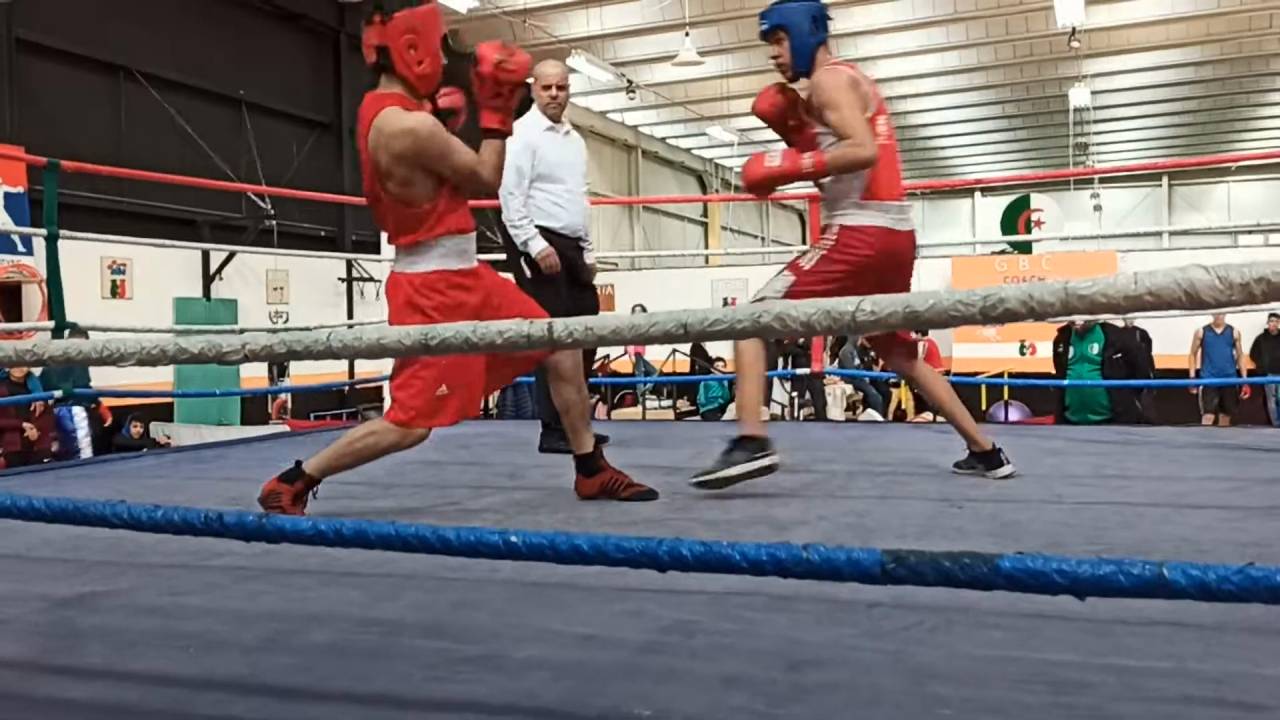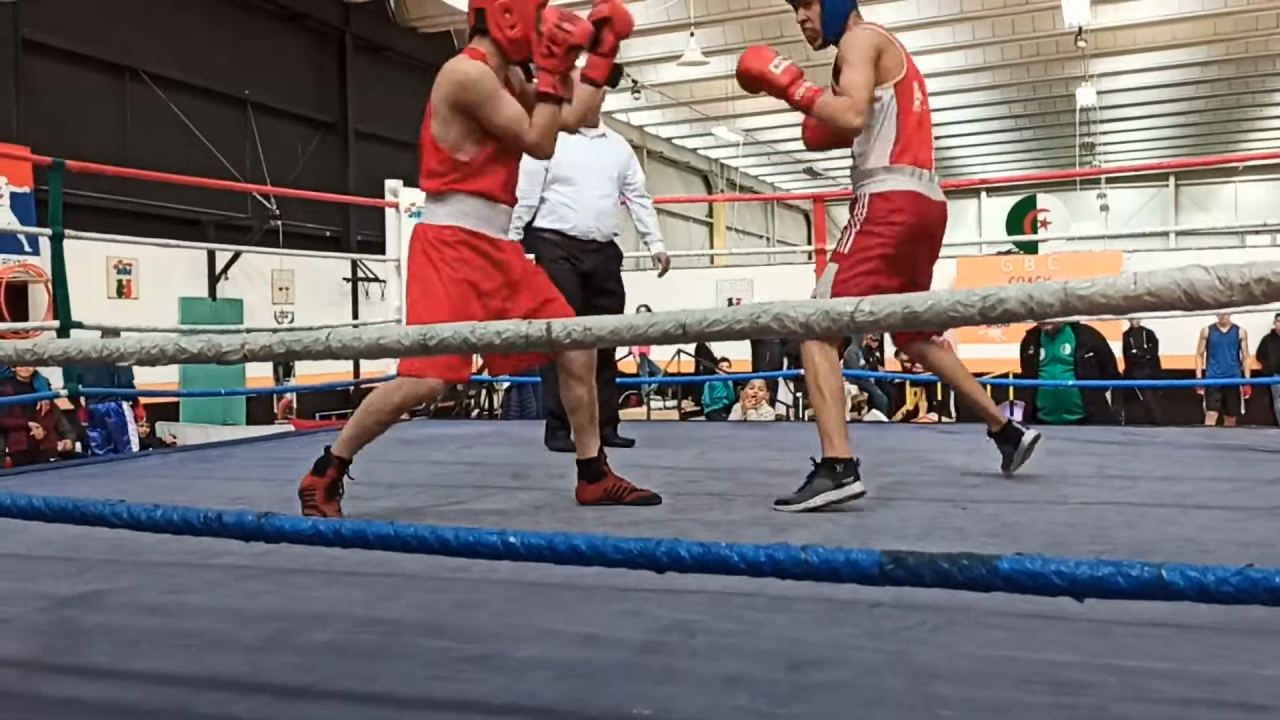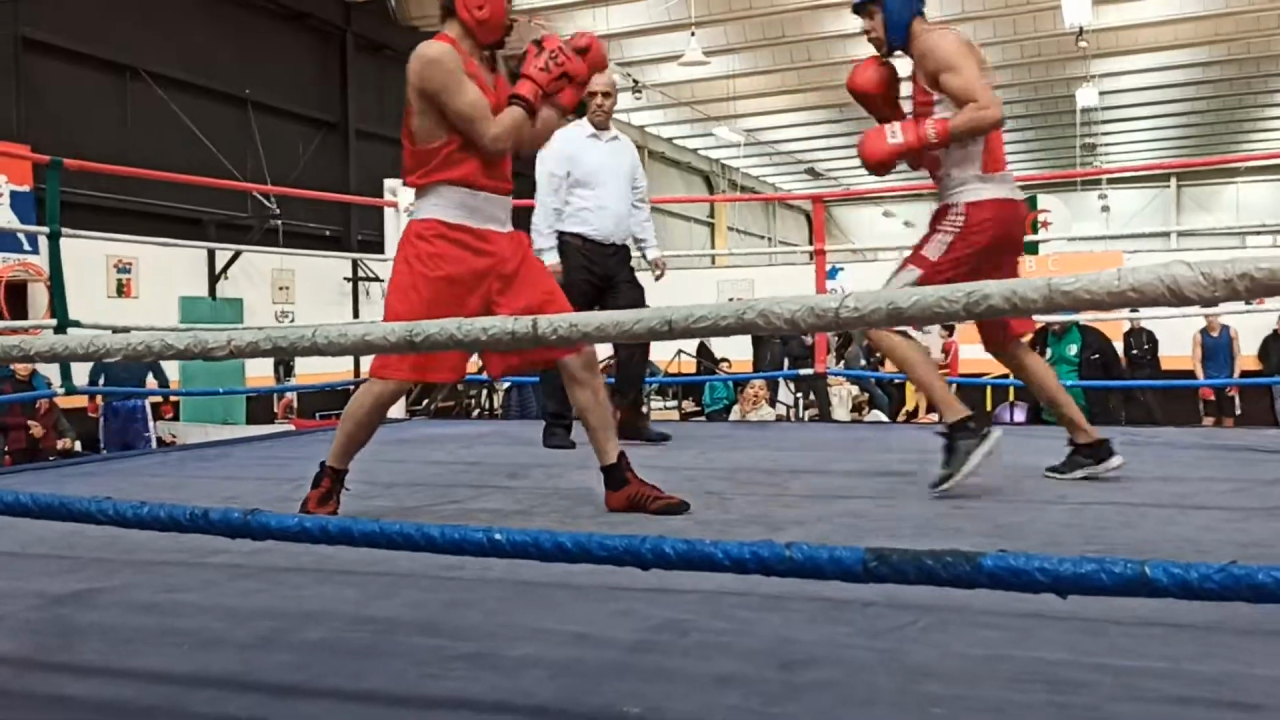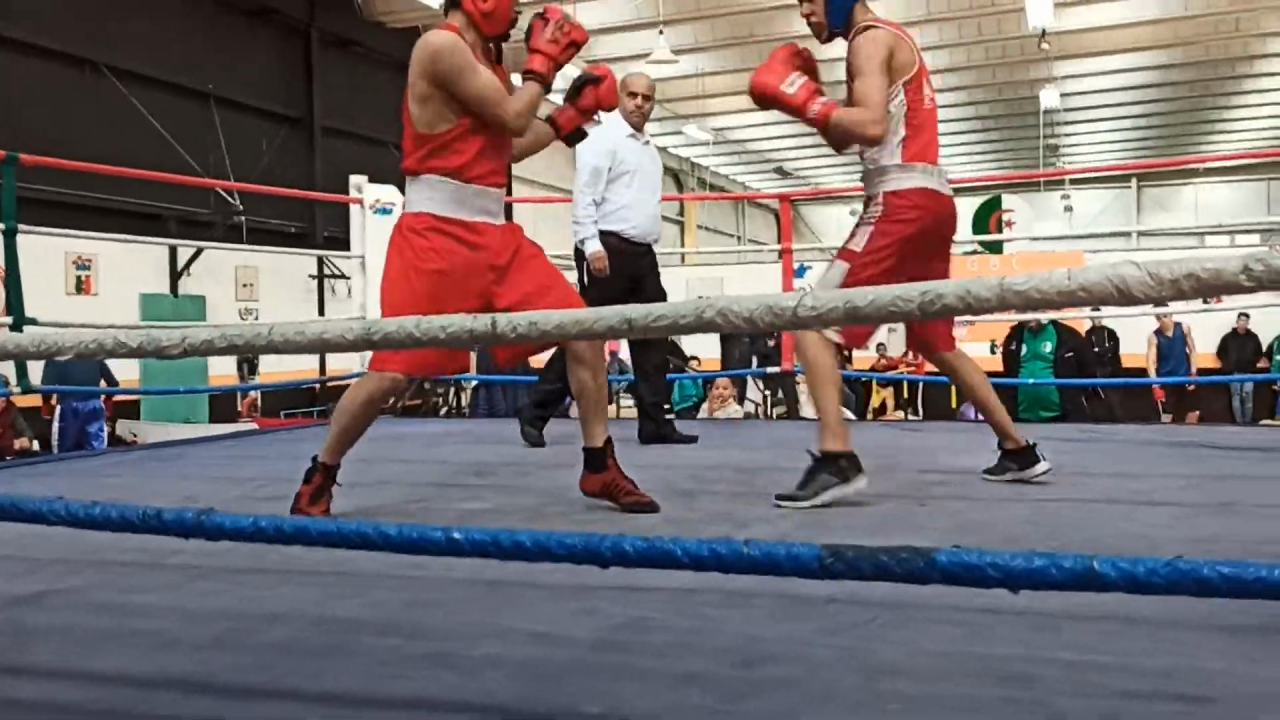
dt=0.4s
person 1, frame 1
left shoulder: (377, 111)
right shoulder: (409, 128)
right elbow: (485, 179)
right wrist: (496, 109)
left hip: (467, 279)
right hip: (434, 289)
left knee: (566, 354)
right knee: (411, 423)
left ankle: (592, 471)
right ankle: (291, 484)
person 1, frame 2
left shoulder: (502, 74)
right shoulder: (467, 73)
left elbow: (569, 119)
right elbow: (540, 142)
left wrist: (602, 52)
right wrist: (550, 68)
left hip: (496, 248)
right hip: (451, 245)
left knee: (579, 351)
right knee: (426, 379)
left ankle: (593, 476)
right ankle: (324, 474)
person 1, frame 3
left shoulder: (485, 63)
right shoulder: (435, 56)
left elbow: (523, 136)
right elbow: (494, 140)
left wrist: (569, 87)
right wrist: (534, 81)
left hip: (502, 242)
right hip: (441, 241)
left knee: (578, 355)
right knee: (393, 376)
left ankle: (620, 482)
right ankle: (326, 485)
person 1, frame 4
left shoulder: (487, 60)
right shoulder: (441, 45)
left elbow: (512, 144)
right elbow: (515, 120)
left wrist: (575, 111)
right wrist: (544, 58)
left hip: (495, 234)
right hip: (434, 232)
left knee: (584, 337)
right knee: (392, 371)
left ankle: (601, 468)
right ankle: (318, 479)
person 2, frame 1
left shoulder: (827, 79)
right shoulder: (852, 80)
left elbow: (863, 153)
left wrist: (791, 165)
right wrist: (793, 130)
left hip: (855, 236)
right hip: (897, 234)
right knee: (903, 356)
left ankle: (750, 442)
right ankle: (985, 451)
person 2, frame 2
right shoulder: (884, 49)
left elbow: (851, 120)
left wrist: (792, 85)
right wrist: (828, 124)
left hip: (888, 202)
right hip: (924, 203)
left knee: (817, 331)
right knee: (917, 338)
left ankle: (837, 466)
right ankle: (1006, 430)
person 2, frame 3
left shoulder: (940, 46)
right shoulder: (925, 61)
left elbow: (991, 112)
right elbow: (925, 159)
left wrist: (918, 133)
right wrist: (890, 119)
left hip: (976, 207)
right hip: (998, 209)
left knee: (883, 320)
right knee: (1008, 341)
left ankle: (964, 427)
right ankle: (1091, 445)
person 2, frame 4
right shoulder: (878, 45)
left elbow: (872, 128)
right elbow: (844, 139)
left wrist: (805, 102)
right wrist: (810, 96)
left hip: (903, 201)
right hip: (926, 203)
left knee: (812, 322)
right knee: (936, 344)
left ankle: (837, 460)
right ankle: (1018, 449)
person 3, frame 1
left shoulder: (574, 139)
right shoulder: (522, 134)
right elbow: (511, 197)
left wrist: (587, 253)
right wrist: (535, 245)
left hip: (570, 247)
right hip: (541, 248)
right ankle: (555, 431)
person 3, frame 2
left shoulder: (618, 146)
left elbow: (638, 198)
right elbow: (525, 197)
left wrist: (655, 243)
right wrist: (510, 245)
left hip: (603, 252)
right hip: (557, 247)
left knee: (603, 340)
left ankle: (603, 426)
right ankle: (558, 427)
person 3, frame 3
left shoulder: (627, 148)
right shoulder: (564, 141)
left elbow: (638, 205)
right elbow: (547, 203)
left wrist: (651, 250)
right wrist: (548, 255)
left hip: (616, 255)
right hip: (573, 252)
left ankle: (630, 420)
right ankle: (557, 426)
person 3, frame 4
left shoulder: (651, 151)
right shoulder: (601, 140)
right elbow: (585, 197)
left wrist: (648, 257)
right wrist: (592, 244)
left hip: (643, 255)
right hip: (608, 250)
left knee: (652, 339)
left ankle: (654, 423)
right ankle: (536, 413)
